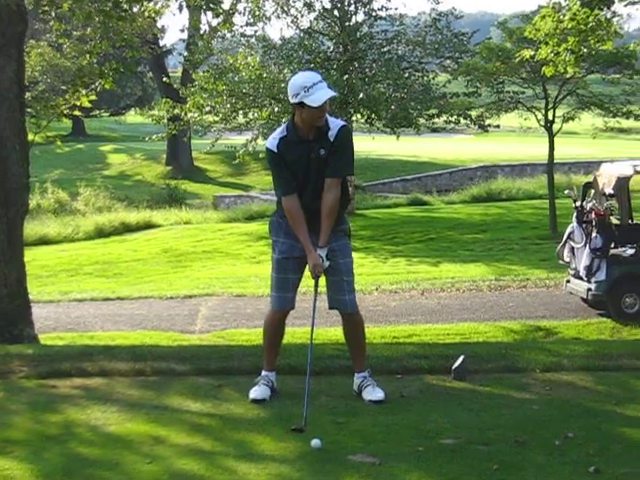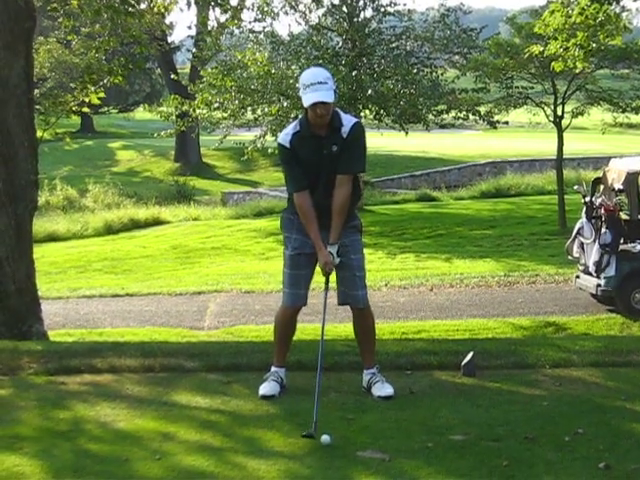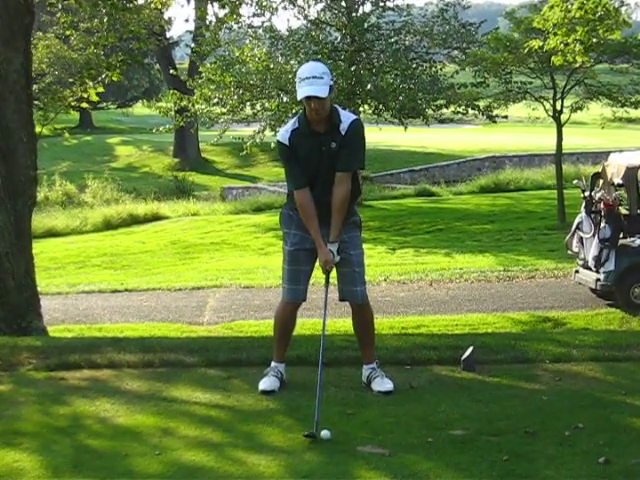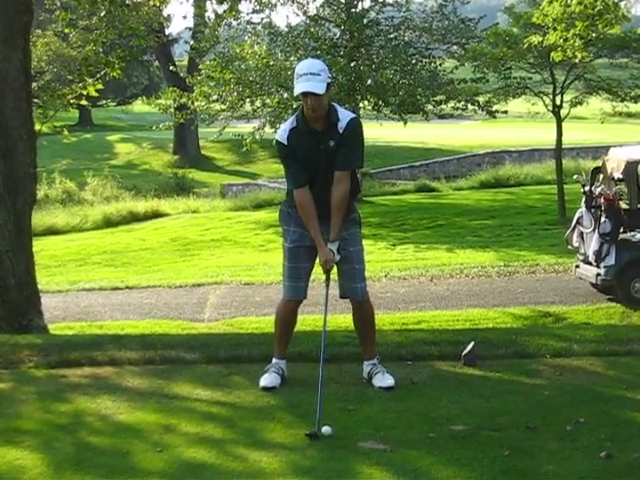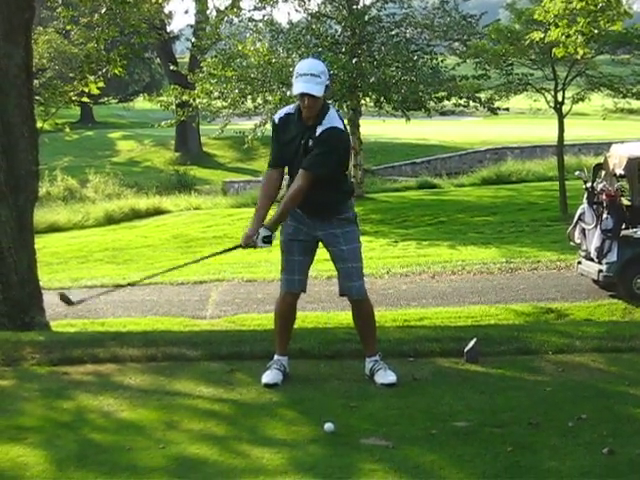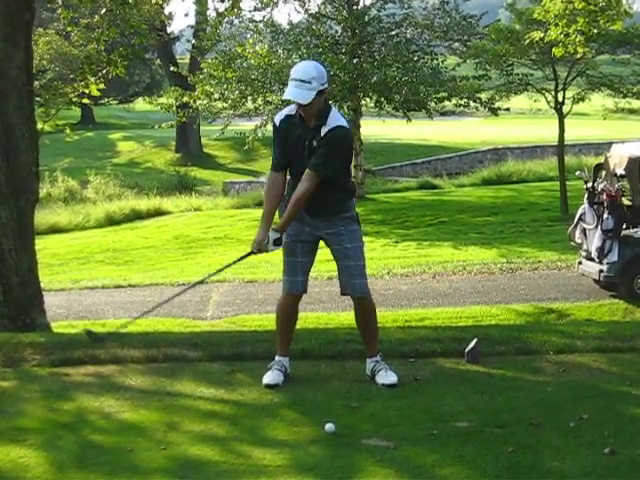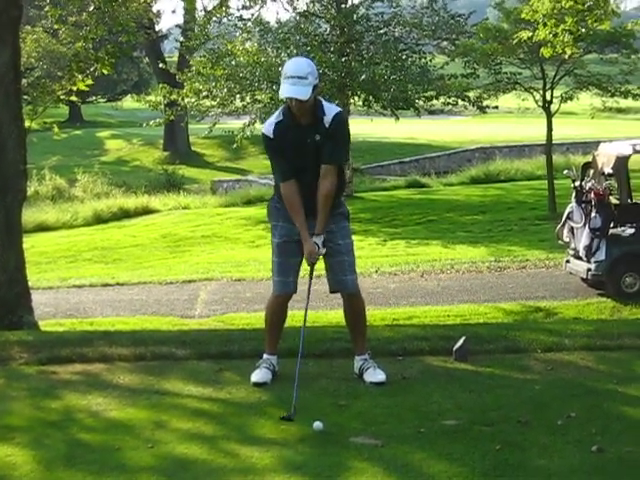
dt=0.7s
person 1, frame 1
left shoulder: (339, 132)
right shoulder: (277, 144)
left elbow: (332, 191)
right elbow: (289, 200)
left wrist: (322, 245)
right wrist: (308, 250)
left hip: (333, 227)
right hip: (289, 229)
left knee: (348, 306)
right knee: (279, 307)
left ankle: (362, 376)
right ankle: (267, 375)
person 1, frame 2
left shoulder: (352, 129)
right shoulder: (289, 140)
left elbow: (343, 187)
right elbow: (301, 196)
left wrist: (333, 242)
right wrist: (319, 247)
left hip: (344, 224)
right hip: (300, 225)
left knee: (359, 301)
right knee: (291, 303)
left ankle: (371, 372)
right ankle: (277, 370)
person 1, frame 3
left shoulder: (351, 126)
right shoulder: (288, 136)
left elbow: (343, 185)
right elbow: (301, 193)
left wrist: (333, 240)
right wrist: (319, 245)
left hip: (343, 219)
right hip: (300, 221)
left knee: (358, 297)
right knee: (290, 299)
left ankle: (370, 367)
right ankle: (277, 366)
person 1, frame 4
left shoulder: (349, 125)
right shoulder: (287, 136)
left elbow: (341, 184)
right elbow: (301, 192)
left wrist: (334, 239)
right wrist: (319, 245)
left hip: (343, 217)
right hip: (299, 219)
left knee: (359, 294)
right knee: (292, 296)
left ankle: (371, 363)
right ankle: (278, 362)
person 1, frame 5
left shoulder: (333, 131)
right shoulder: (283, 120)
left elbow: (301, 183)
right elbow: (274, 174)
left wrist: (270, 227)
right wrist: (255, 221)
left hip: (337, 216)
right hip: (298, 214)
left knee: (356, 292)
right knee: (289, 291)
left ankle: (373, 360)
right ankle: (279, 359)
person 1, frame 6
left shoulder: (337, 131)
right shoulder: (284, 121)
left elbow: (308, 186)
right elbow: (276, 176)
left wrist: (279, 229)
right wrist: (264, 225)
left hip: (339, 215)
right hip: (297, 215)
left knee: (359, 292)
right knee: (291, 291)
left ankle: (374, 360)
right ankle: (281, 360)
person 1, frame 7
left shoulder: (334, 119)
right shoulder: (273, 129)
left elbow: (328, 179)
right elbow: (287, 185)
left wrist: (320, 232)
right wrist: (304, 236)
left hip: (331, 211)
right hip: (287, 213)
left knee: (349, 288)
right knee: (281, 291)
left ankle: (362, 358)
right ankle: (269, 358)
